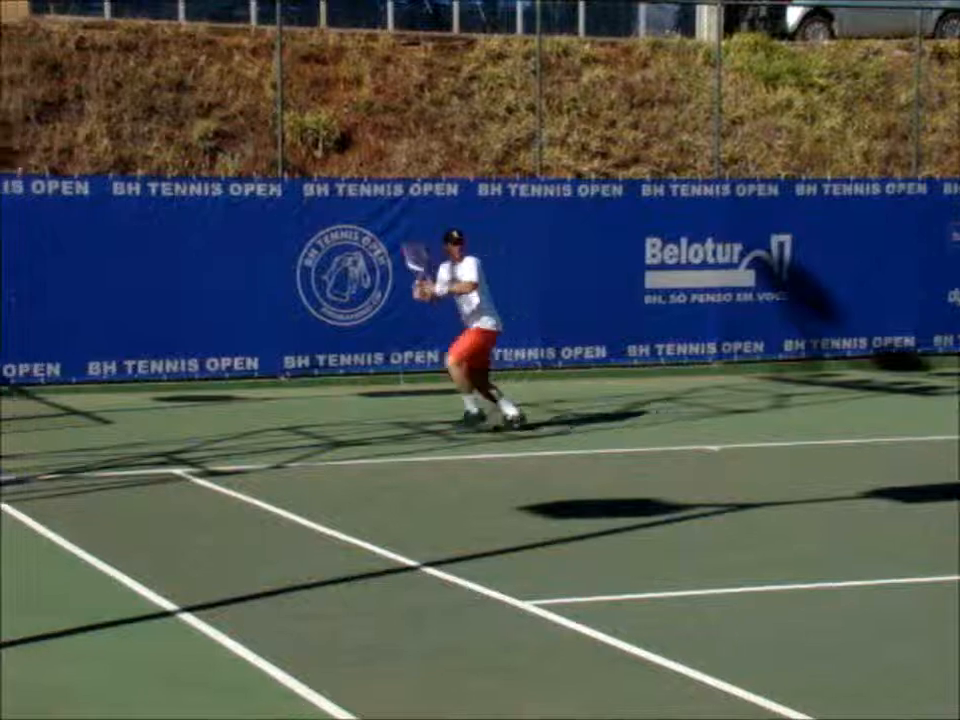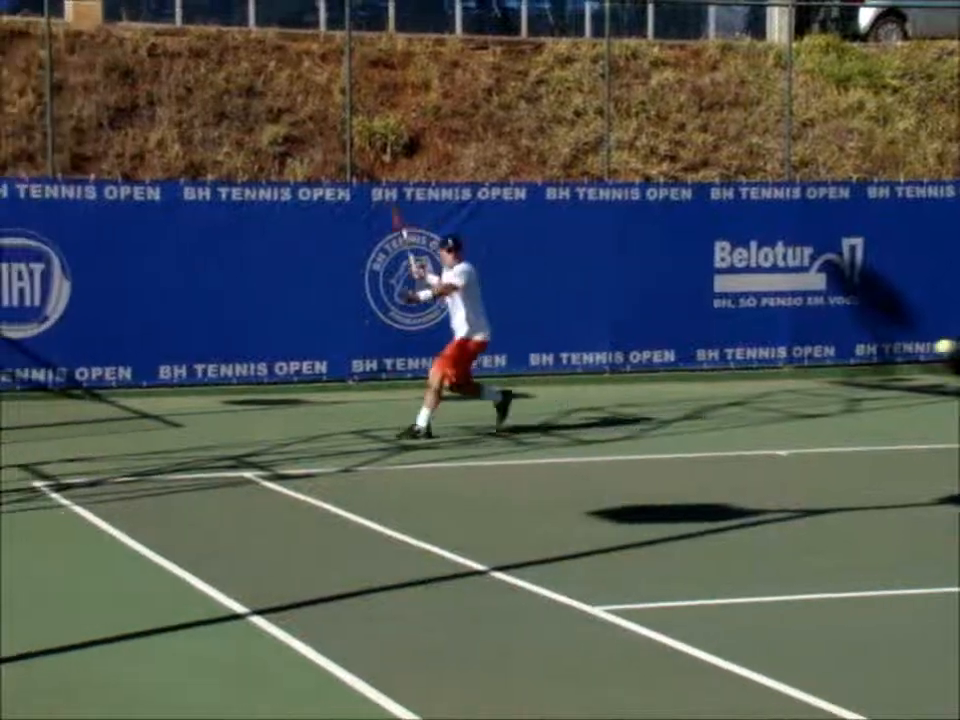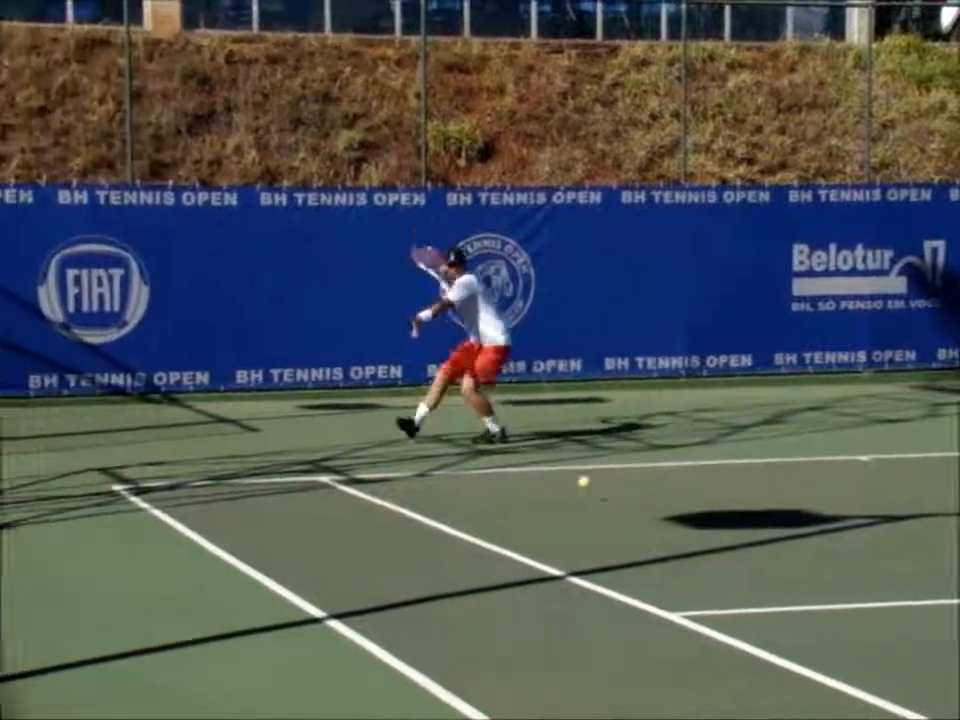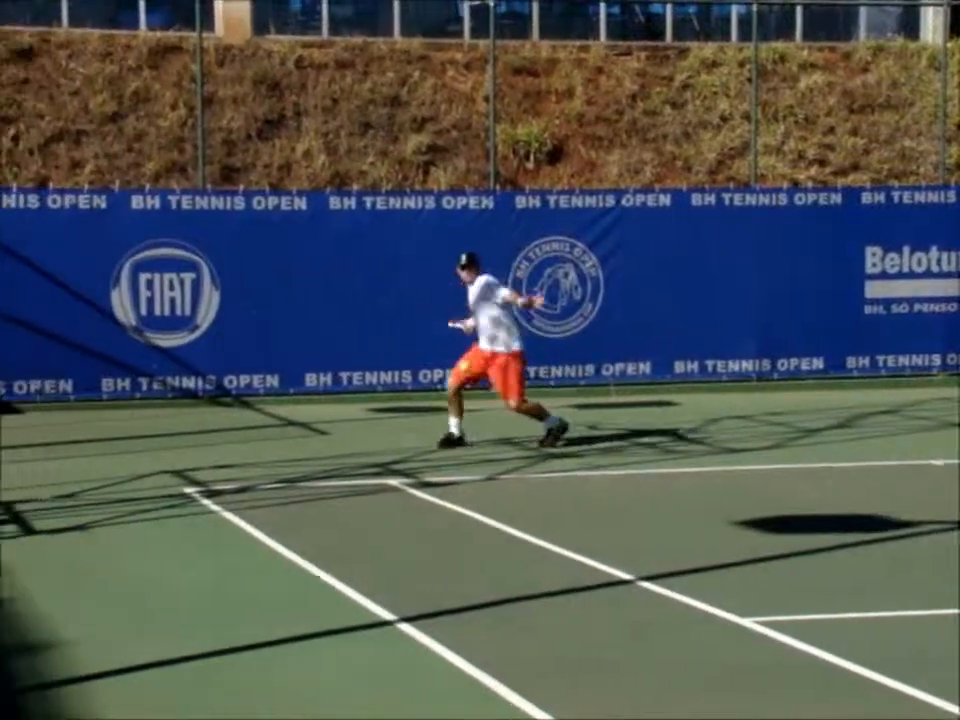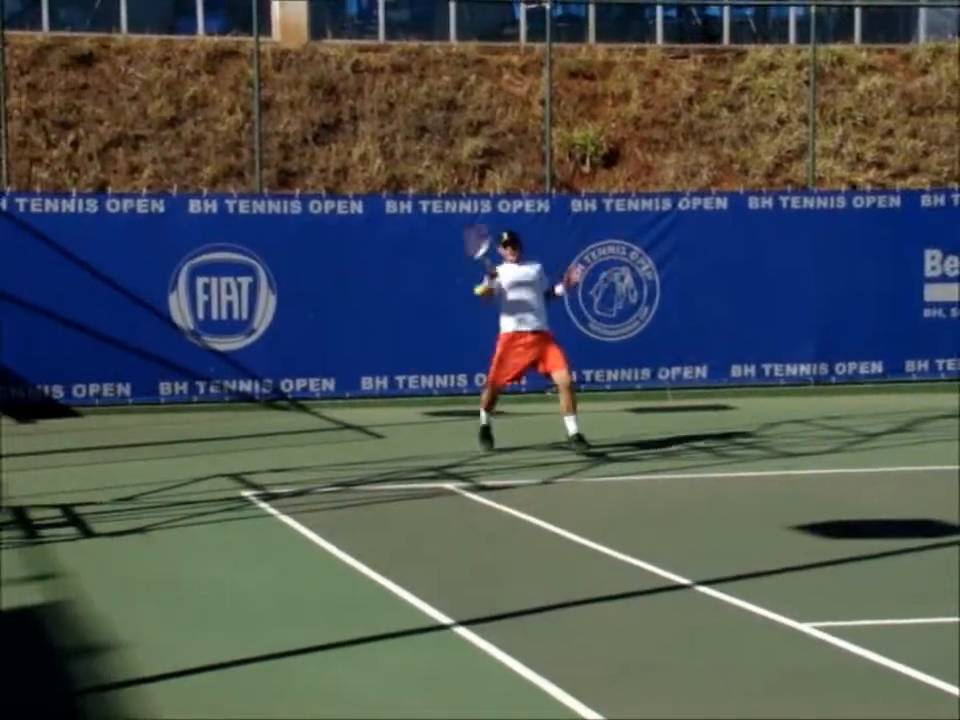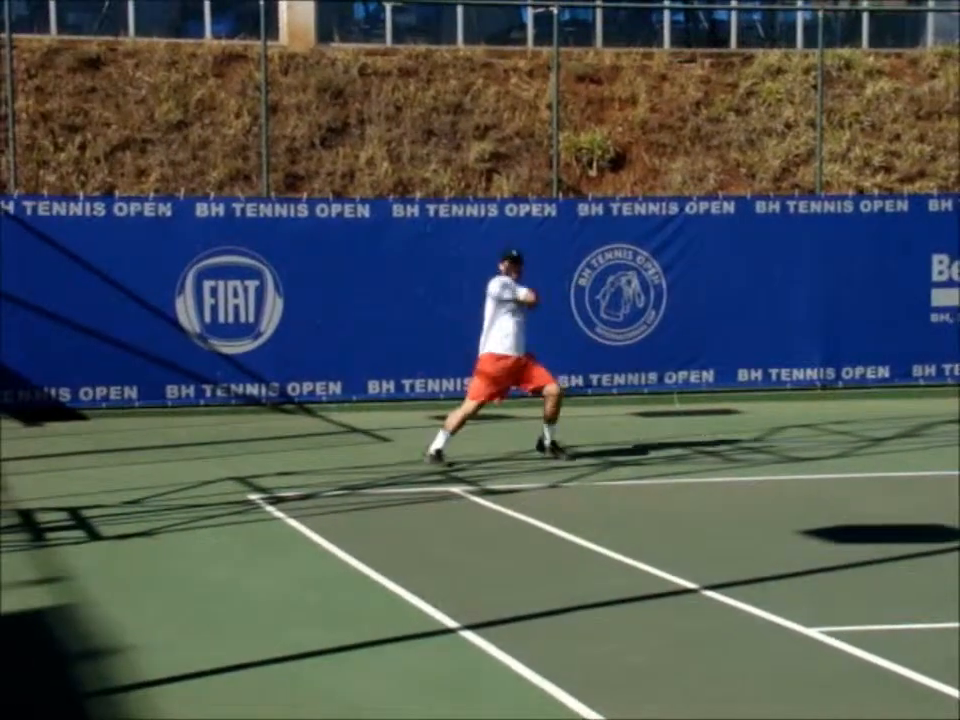
dt=0.2s
person 1, frame 1
left shoulder: (471, 262)
right shoulder: (444, 268)
left elbow: (470, 286)
right elbow: (436, 295)
left wrist: (441, 289)
right wrist: (426, 291)
left hip: (485, 326)
right hip: (474, 327)
left knee: (452, 362)
right knee: (478, 379)
left ankle: (474, 410)
right ankle: (513, 415)
person 1, frame 2
left shoulder: (464, 269)
right shoulder: (448, 270)
left elbow: (449, 287)
right elbow: (440, 285)
left wrist: (421, 295)
right wrist: (426, 276)
left hip: (473, 336)
right hip: (465, 336)
left knee: (435, 376)
right knee: (456, 384)
left ankle: (421, 427)
right ankle: (500, 398)
person 1, frame 3
left shoulder: (466, 281)
right shoulder: (459, 283)
left elbow: (446, 304)
left wrist: (423, 316)
right wrist: (447, 290)
left hip: (495, 343)
right hip: (476, 342)
left knee: (469, 386)
right knee: (442, 376)
left ankle: (496, 430)
right ankle: (415, 422)
person 1, frame 4
left shoulder: (485, 283)
right shoulder: (474, 289)
left elbow: (507, 295)
left wrist: (523, 301)
left hip: (507, 351)
right hip: (484, 349)
left knee: (515, 403)
right knee: (453, 385)
left ankle: (555, 425)
right ankle: (455, 434)
person 1, frame 5
left shoulder: (536, 269)
right shoulder: (495, 273)
left elbow: (546, 294)
right elbow: (484, 292)
left wrist: (564, 287)
right wrist: (489, 282)
left hip: (542, 335)
right hip: (512, 337)
left knee: (565, 380)
right knee: (493, 386)
left ankle: (574, 434)
right ankle: (485, 425)
person 1, frame 6
left shoulder: (513, 290)
right shoulder: (500, 284)
right elbow: (532, 300)
right wrist: (525, 298)
left hip: (520, 357)
right hip: (494, 357)
left knee: (554, 391)
right knee: (471, 406)
left ankle: (547, 442)
right ankle: (435, 449)
